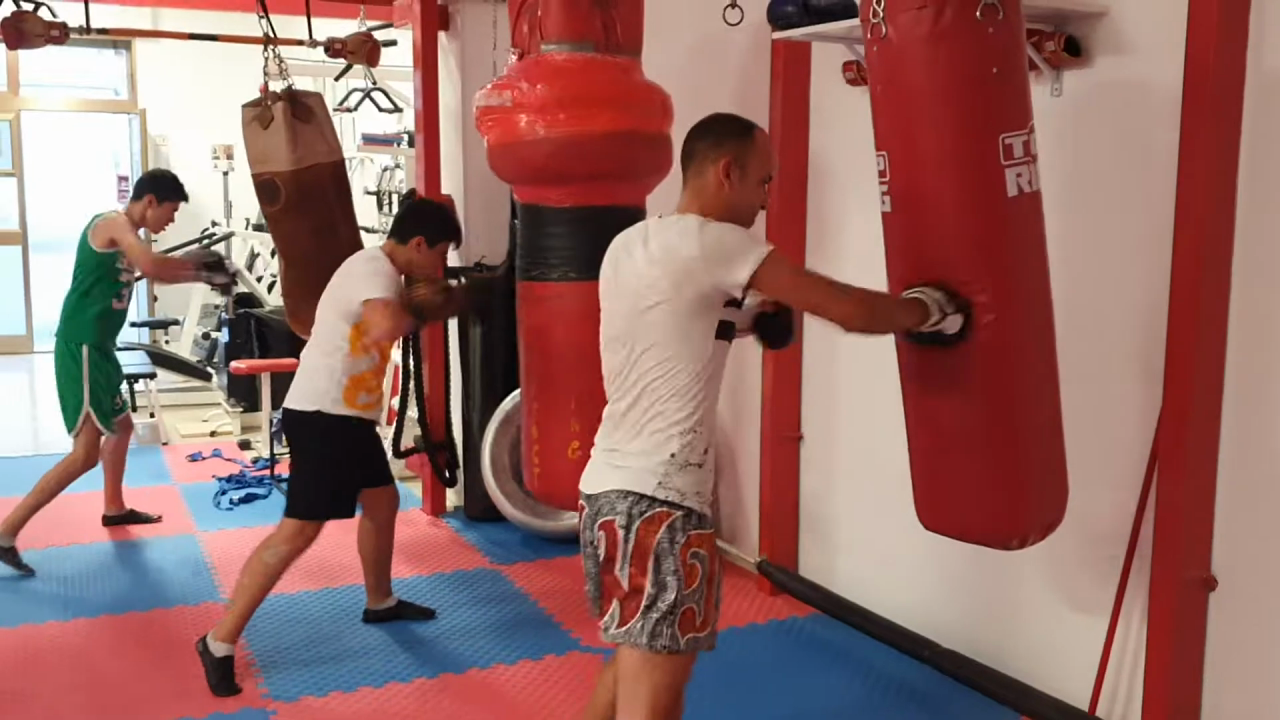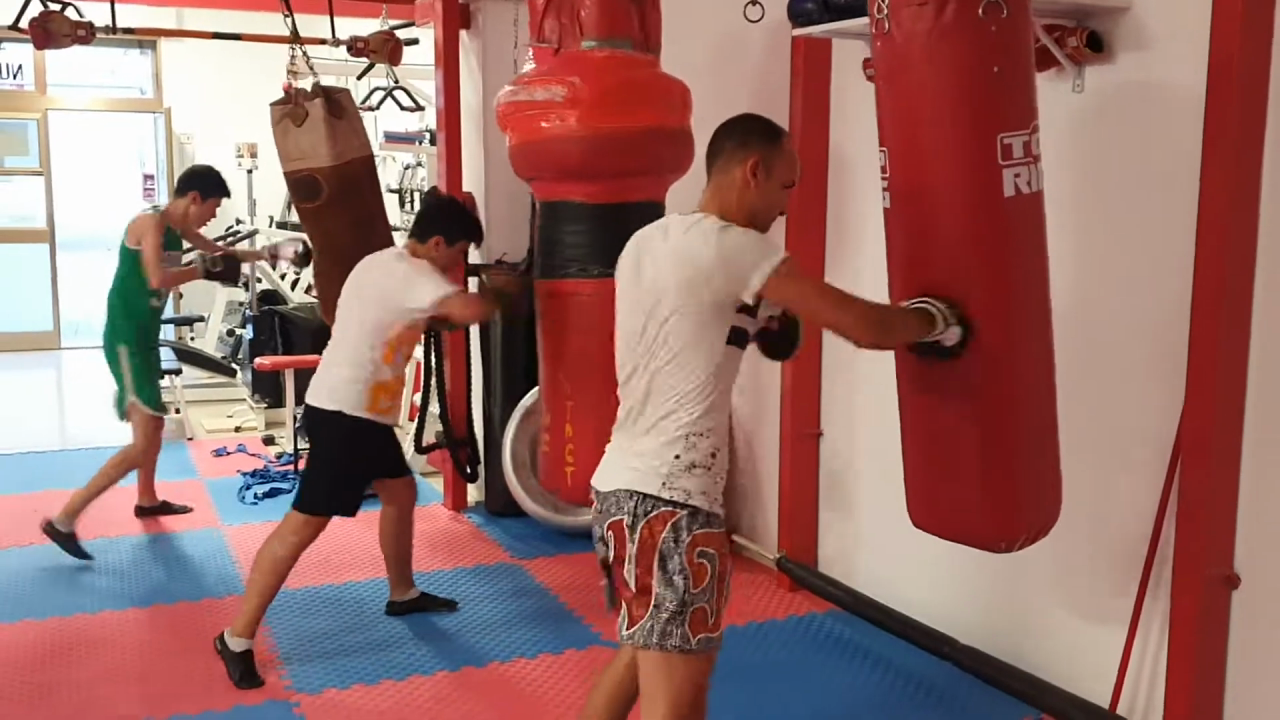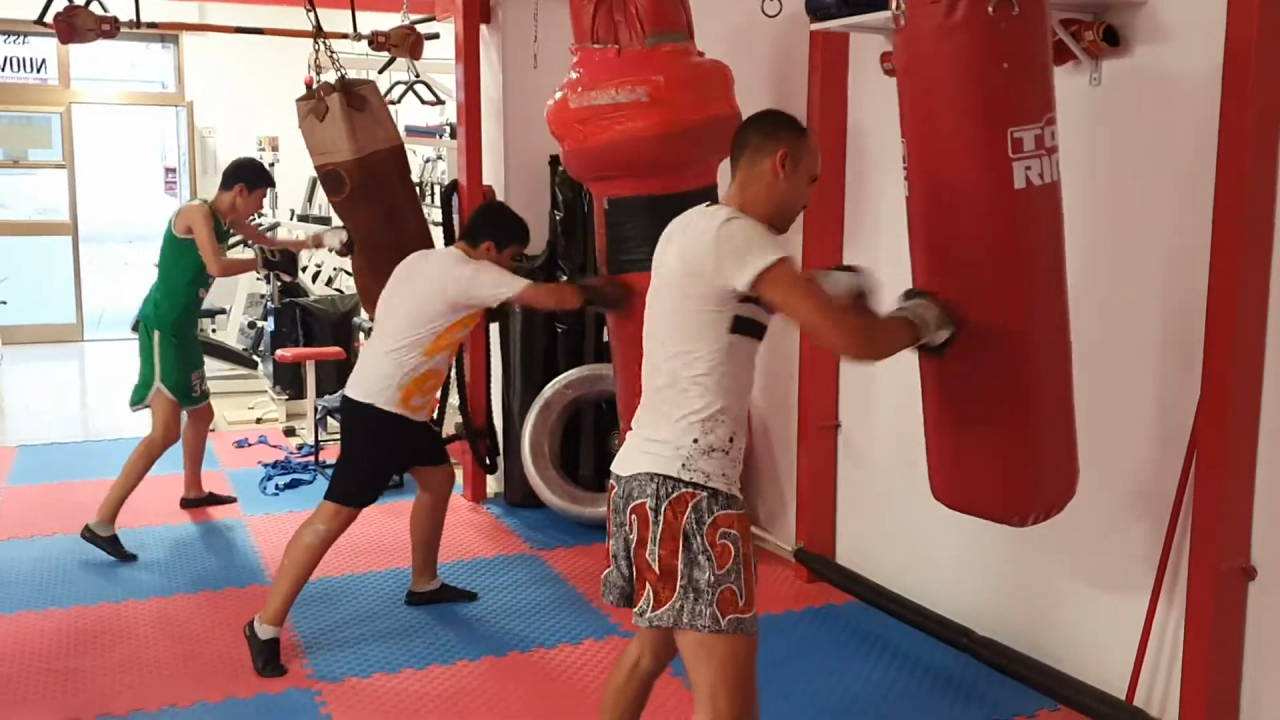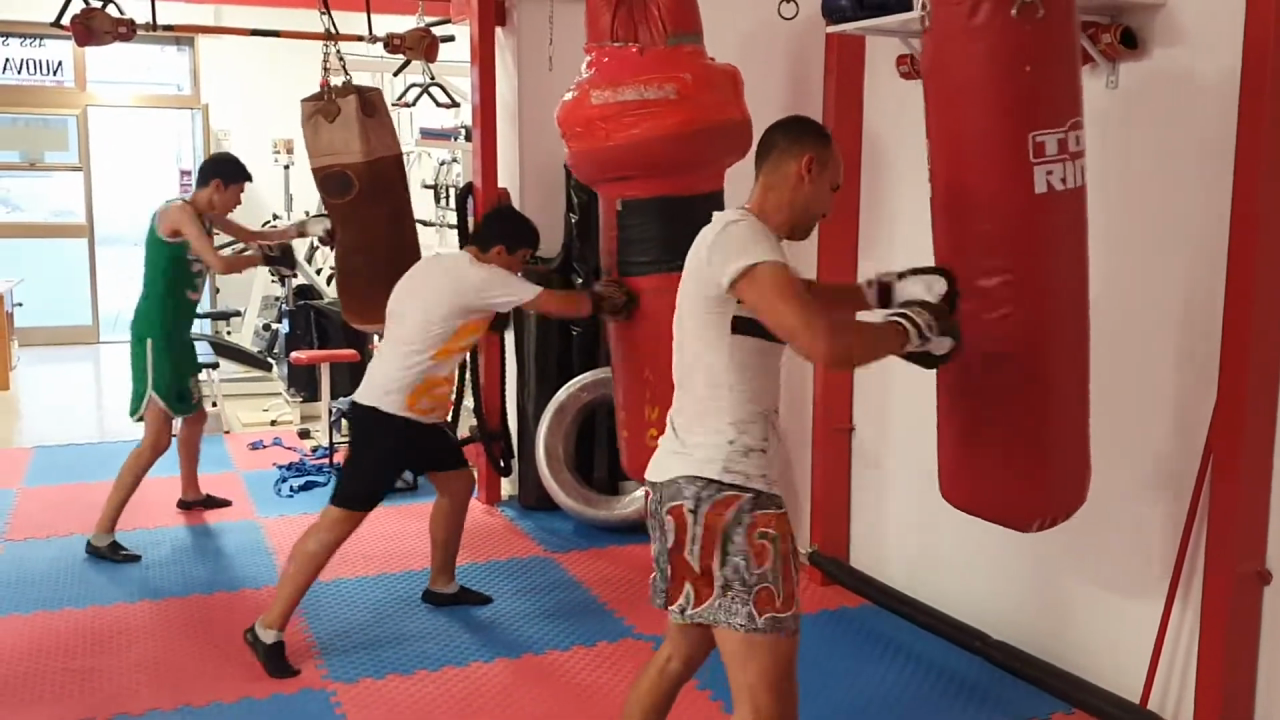
dt=0.7s
person 1, frame 1
left shoulder: (630, 243)
right shoulder: (711, 242)
right elbow: (846, 308)
left wrist: (752, 306)
right wrist: (933, 306)
left hip: (613, 485)
right hip: (657, 498)
left knee: (635, 663)
person 1, frame 2
left shoulder: (645, 242)
right shoulder: (727, 245)
right elbow: (864, 327)
left wrist: (755, 324)
right wrist: (934, 320)
left hip: (627, 484)
right hip: (670, 499)
left knee: (643, 656)
person 1, frame 3
left shoulder: (688, 228)
right shoulder: (739, 236)
right elbow: (855, 341)
left wrist: (825, 294)
right wrist: (925, 316)
left hip: (642, 471)
right hip: (687, 484)
left knee: (654, 642)
person 1, frame 4
left shoulder: (723, 237)
right shoulder: (742, 239)
left elbow: (809, 302)
right elbow: (827, 345)
left wrist: (890, 287)
right wrist: (915, 324)
left hip: (679, 476)
right hip: (723, 485)
left knee: (683, 650)
person 2, frame 1
left shoulder: (370, 265)
right shoulder: (383, 270)
right elbow: (384, 329)
left wrist: (434, 297)
right wrist: (429, 303)
left hip: (348, 416)
right hip: (317, 416)
left knee: (382, 502)
right knee: (298, 532)
left ankle: (380, 601)
right ankle: (219, 643)
person 2, frame 2
left shoulder: (384, 263)
right shoulder: (413, 273)
right elbow: (468, 312)
right wrist: (495, 294)
left hip: (364, 412)
right hip: (345, 413)
left knee: (402, 493)
right knee: (305, 524)
left ankle: (402, 593)
right ankle: (238, 638)
person 2, frame 3
left shoulder: (420, 261)
right shoulder: (474, 274)
right elbow: (547, 297)
right wrist: (601, 293)
left hip: (405, 403)
right hip: (378, 407)
left knee: (437, 480)
right knee: (336, 514)
left ankle: (424, 583)
right ankle: (265, 625)
person 2, frame 4
left shoulder: (435, 265)
right shoulder: (484, 279)
right elbow: (557, 305)
right wrist: (602, 300)
left hip: (417, 409)
right hip: (386, 412)
left knee: (459, 484)
right knee: (341, 520)
left ankle: (441, 585)
right ankle: (268, 630)
person 3, frame 1
left shoulder: (125, 230)
right shoulder: (119, 222)
left elbow: (153, 270)
right elbow: (158, 267)
left wrist: (206, 267)
right wrist: (202, 263)
left hip: (96, 344)
right hip: (82, 347)
left knee: (120, 428)
right knee: (85, 453)
left ankle: (115, 507)
person 3, frame 2
left shoulder: (176, 225)
right shoulder: (149, 222)
left elbow: (218, 252)
right elbow: (158, 280)
right wrist: (205, 267)
left hip: (144, 339)
right hip: (127, 342)
left knee: (155, 425)
right knee: (143, 445)
left ankle: (148, 500)
right ankle: (63, 518)
person 3, frame 3
left shoulder: (219, 220)
right shoulder: (196, 212)
left elbow: (268, 242)
right elbow: (217, 265)
left wrist: (316, 240)
right wrist: (264, 262)
left hip: (181, 332)
right hip: (161, 330)
left knee: (201, 413)
right knee: (165, 430)
left ankle: (193, 491)
right ankle: (101, 524)
person 3, frame 4
left shoulder: (204, 215)
right shoulder: (178, 212)
left elbow: (253, 236)
right elbow: (219, 265)
left wrist: (299, 229)
right wrist: (265, 256)
left hip: (177, 334)
right hip: (156, 337)
left knee: (195, 415)
right knee: (157, 439)
left ankle: (190, 492)
right ankle: (100, 535)
